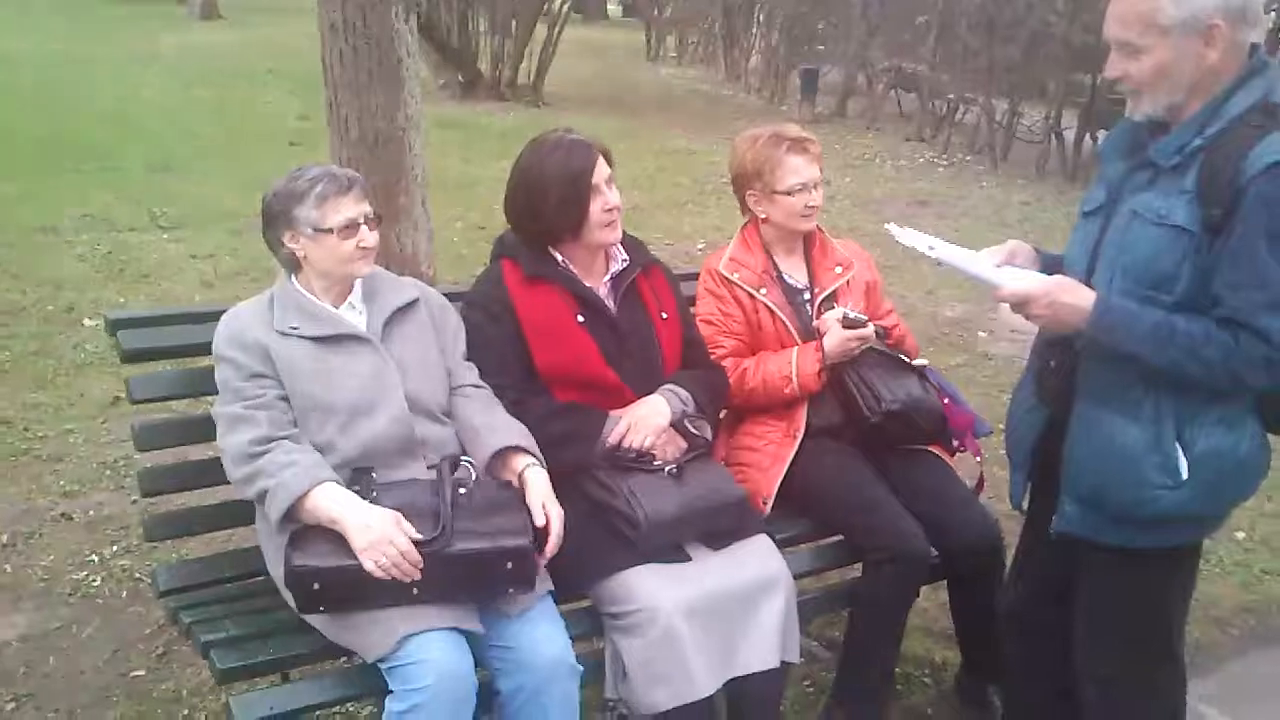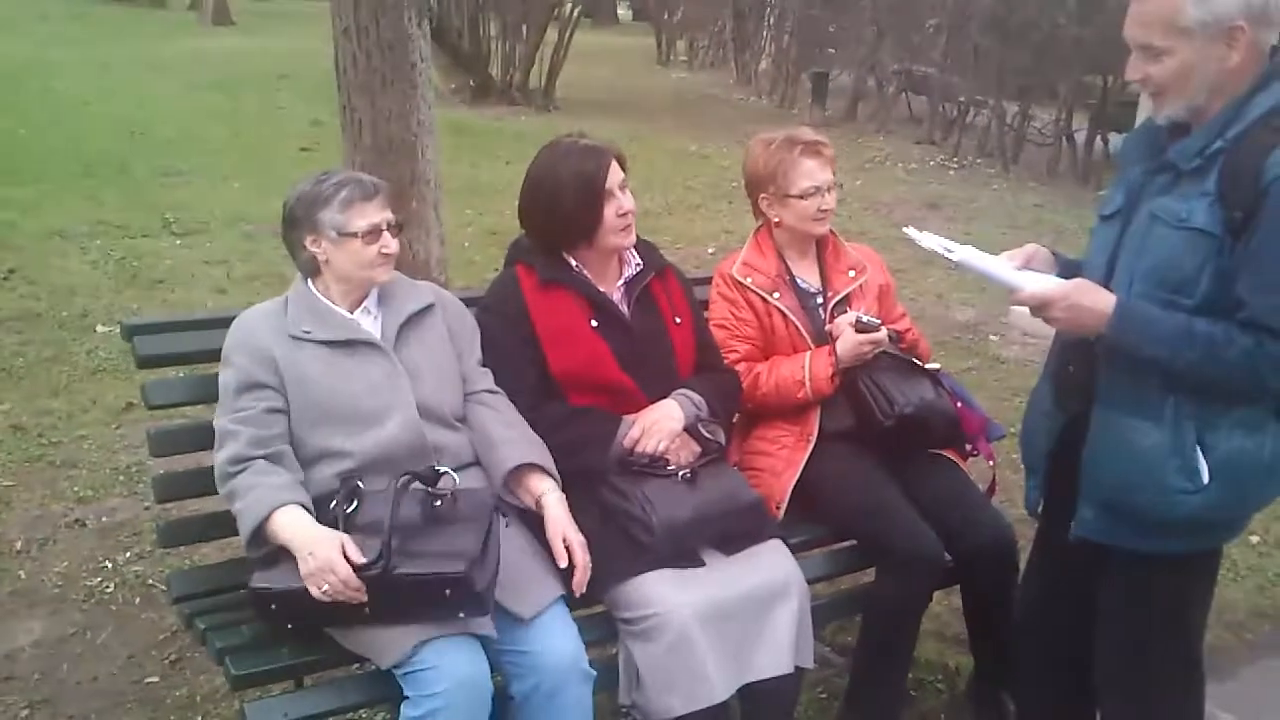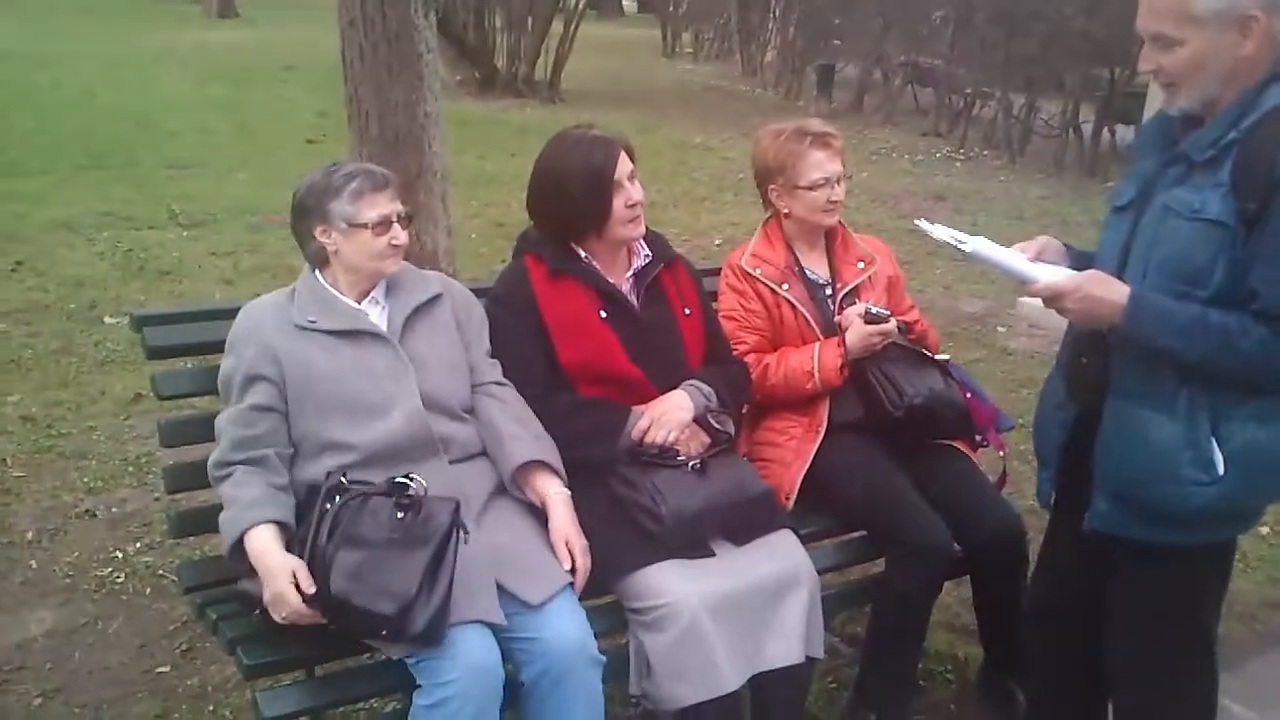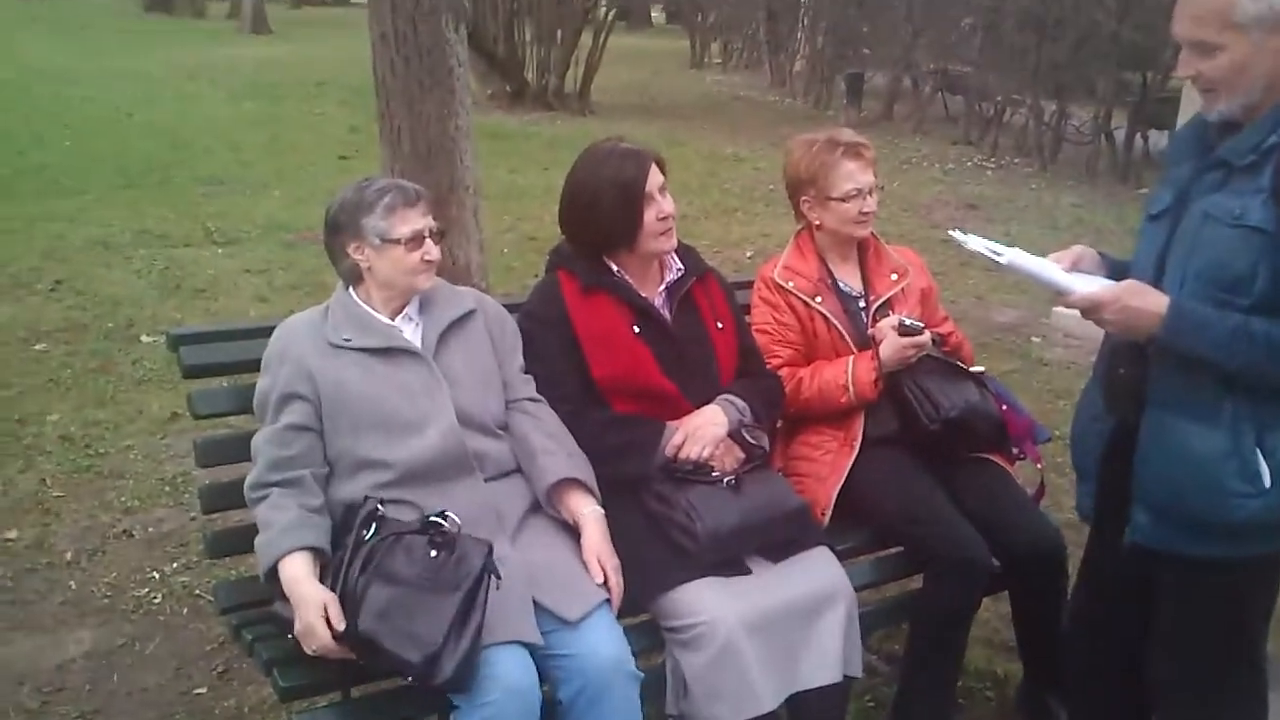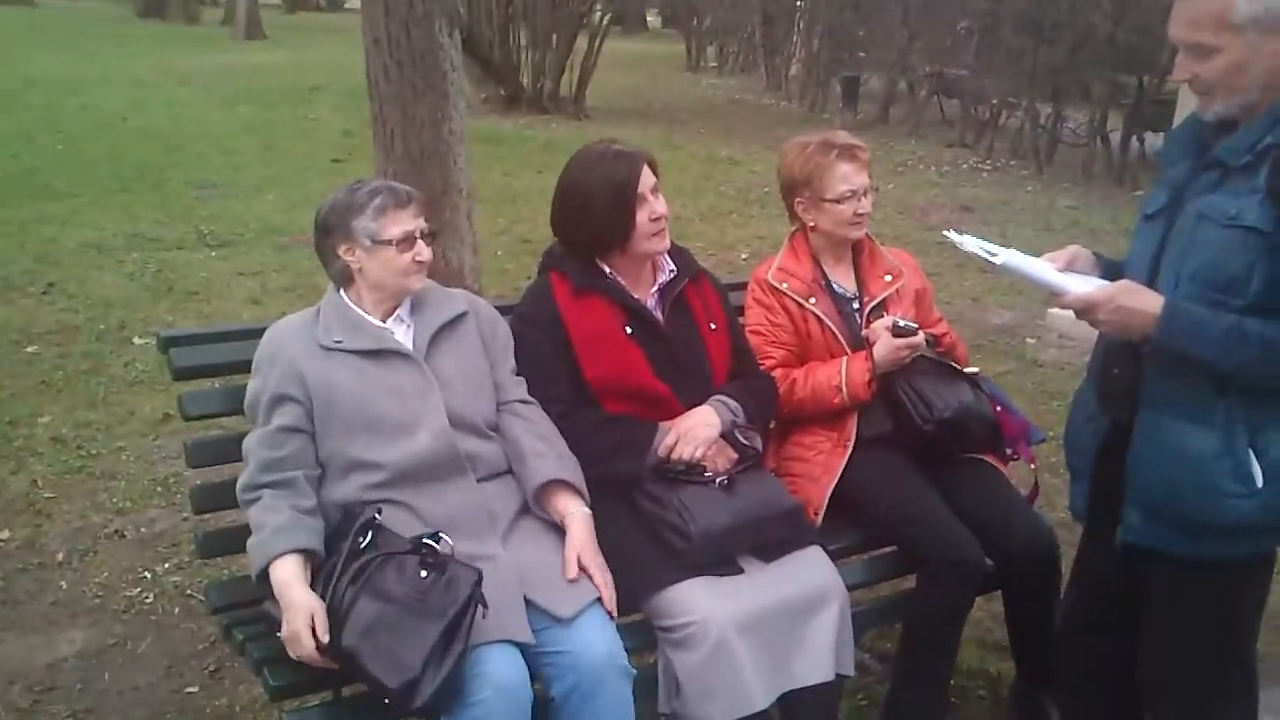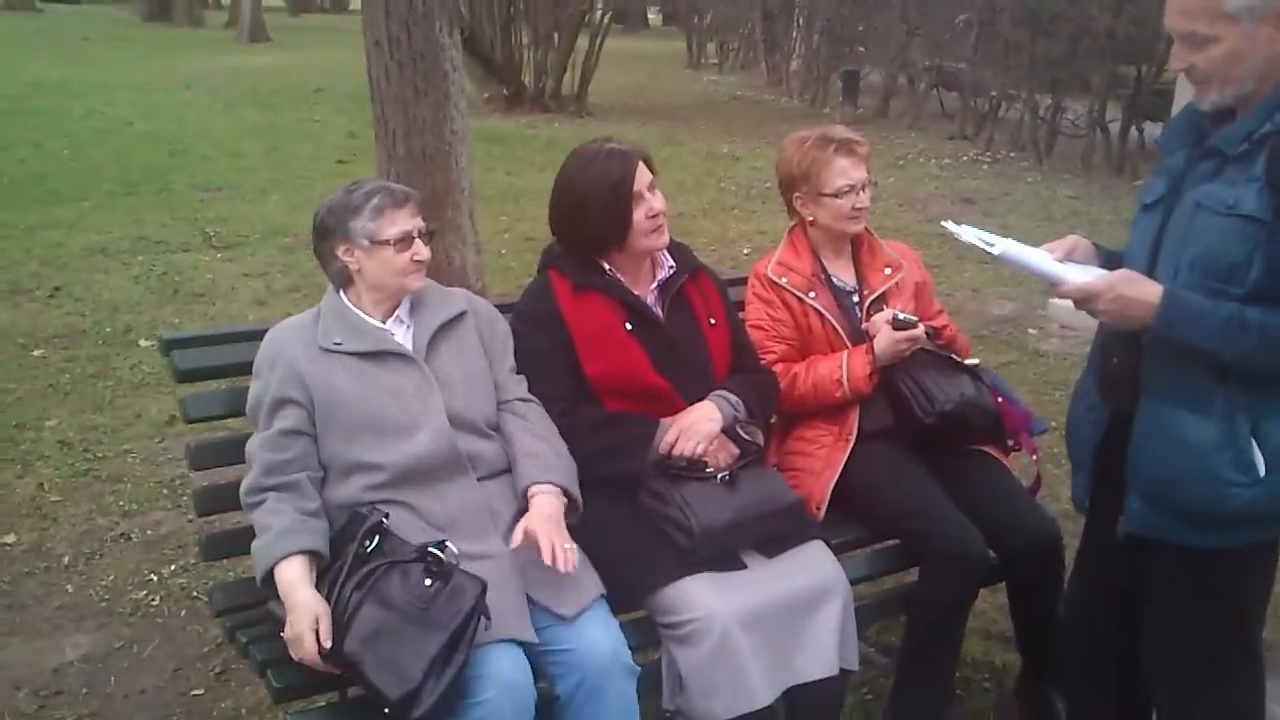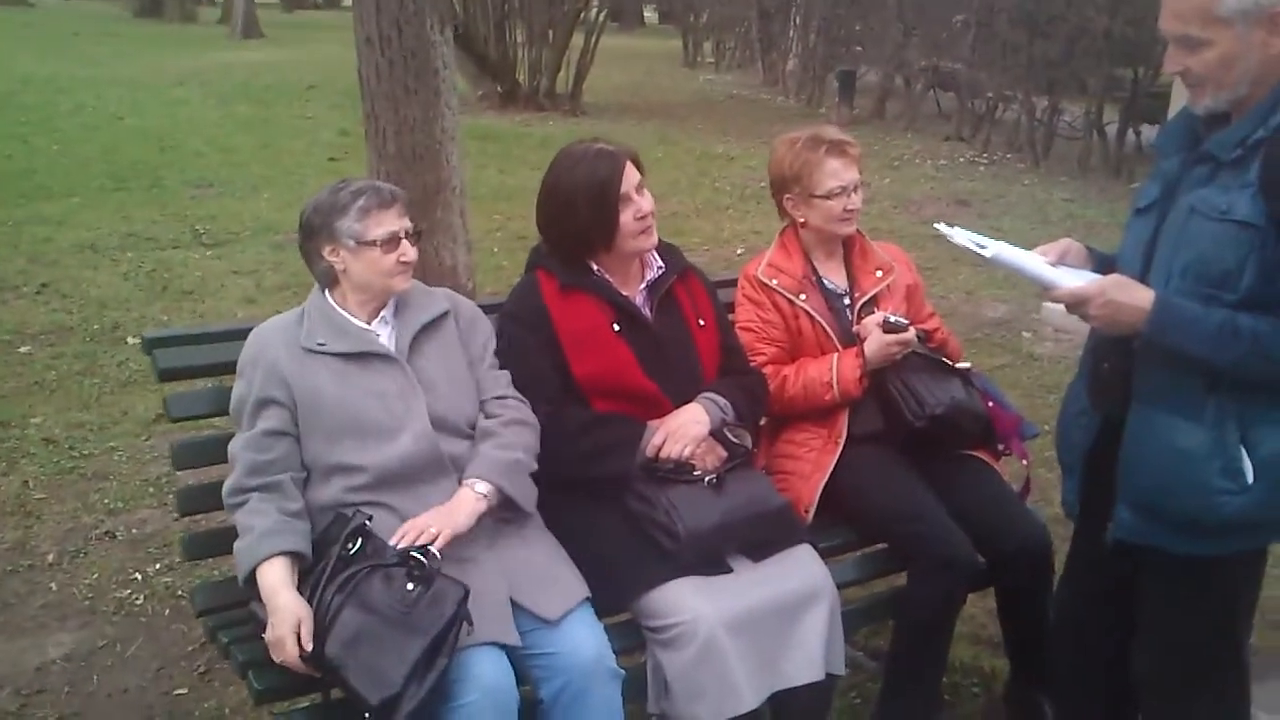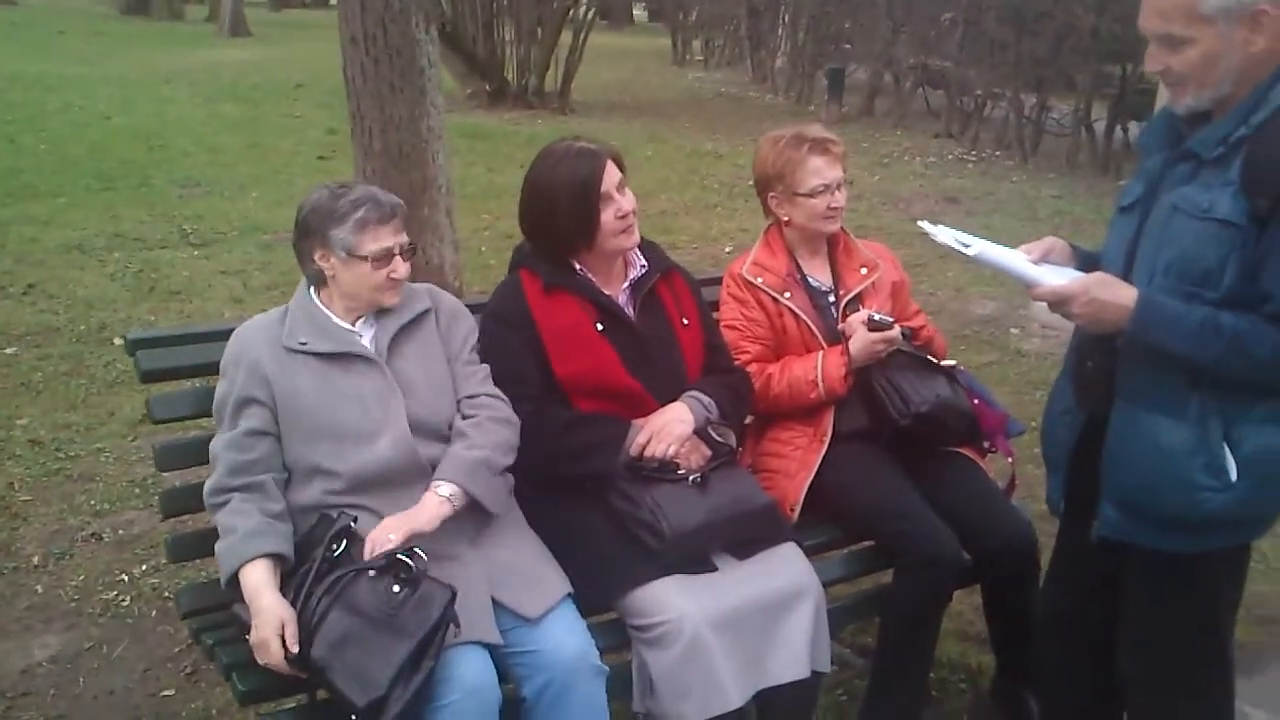
dt=0.3s
person 1, frame 1
right shoulder: (1142, 137)
left wrist: (1095, 316)
right wrist: (1043, 266)
left hip: (1148, 476)
right hip: (1071, 449)
right knee: (1032, 638)
person 1, frame 2
right shoulder: (1159, 141)
left wrist: (1116, 320)
right wrist: (1062, 270)
left hip: (1167, 482)
right hip: (1087, 451)
right knee: (1046, 646)
person 1, frame 3
right shoulder: (1170, 132)
left wrist: (1130, 310)
right wrist: (1072, 262)
left hip: (1182, 472)
right hip: (1098, 443)
right knee: (1057, 637)
person 1, frame 4
right shoulder: (1203, 139)
left wrist: (1169, 322)
right wrist: (1108, 270)
left hip: (1219, 486)
right hip: (1135, 457)
right knee: (1097, 655)
person 1, frame 5
right shoulder: (1199, 140)
left wrist: (1164, 322)
right wrist: (1104, 270)
left hip: (1213, 486)
right hip: (1130, 460)
right knee: (1091, 658)
person 1, frame 6
right shoulder: (1196, 129)
left wrist: (1163, 309)
right wrist: (1103, 260)
left hip: (1216, 476)
right hip: (1130, 447)
right knee: (1094, 645)
person 1, frame 7
right shoulder: (1193, 134)
left wrist: (1154, 316)
right wrist: (1095, 265)
left hip: (1208, 482)
right hip: (1122, 453)
right knee: (1084, 648)
person 1, frame 8
right shoulder: (1177, 130)
left wrist: (1138, 313)
right wrist: (1077, 260)
left hip: (1190, 477)
right hip: (1105, 449)
right knee: (1069, 643)
person 2, frame 1
left shoulder: (851, 259)
right shoulder: (725, 276)
left elbow: (898, 341)
right elbow: (725, 380)
left wrist: (865, 341)
right wrist: (819, 355)
right hip: (790, 436)
left knee: (977, 534)
right knee: (901, 546)
person 2, frame 2
left shoulder: (863, 263)
right shoulder: (738, 281)
left elbow: (912, 346)
right elbow: (739, 384)
left wrist: (879, 344)
right wrist: (832, 360)
right hip: (804, 441)
left knee: (991, 539)
right knee: (915, 551)
person 2, frame 3
left shoulder: (873, 255)
right shoulder: (747, 272)
left elbow: (920, 337)
right elbow: (747, 376)
left wrist: (889, 336)
right wrist: (841, 350)
right hip: (812, 431)
left knee: (1000, 529)
right knee: (925, 540)
person 2, frame 4
left shoulder: (905, 266)
right shoulder: (780, 285)
left elbow: (954, 349)
right elbow: (782, 389)
left wrist: (922, 347)
right wrist: (875, 364)
right hip: (847, 446)
left knee: (1039, 544)
right knee: (962, 555)
person 2, frame 5
left shoulder: (899, 267)
right shoulder: (774, 286)
left elbow: (948, 349)
right elbow: (776, 390)
left wrist: (917, 349)
right wrist: (869, 364)
right hip: (840, 446)
left knee: (1033, 543)
right knee: (956, 556)
person 2, frame 6
left shoulder: (900, 260)
right shoulder: (773, 281)
left elbow: (949, 342)
right elbow: (776, 386)
left wrist: (916, 343)
right wrist: (869, 358)
right hip: (842, 439)
left knee: (1036, 536)
right knee: (959, 549)
person 2, frame 7
left shoulder: (891, 262)
right shoulder: (764, 283)
left elbow: (940, 343)
right elbow: (767, 387)
left wrist: (908, 345)
right wrist: (860, 361)
right hip: (831, 442)
left knee: (1026, 541)
right knee: (948, 554)
person 2, frame 8
left shoulder: (876, 261)
right shoulder: (749, 281)
left elbow: (927, 342)
right elbow: (751, 386)
left wrist: (894, 344)
right wrist: (846, 359)
right hip: (818, 440)
left knee: (1011, 537)
right knee: (933, 550)
person 3, frame 1
left shoulder: (647, 272)
right shoulder: (499, 295)
left elbow: (709, 374)
right elbow: (506, 414)
left wrist: (668, 402)
right wrist: (613, 428)
left hip: (669, 468)
right hip: (574, 481)
left knee: (766, 574)
right knee: (660, 604)
person 3, frame 2
left shoulder: (659, 276)
right shoulder: (514, 298)
left elbow: (721, 379)
right elbow: (521, 419)
left wrist: (681, 406)
right wrist: (626, 433)
left hip: (683, 476)
right hip: (588, 486)
left knee: (779, 580)
right knee: (672, 608)
person 3, frame 3
left shoulder: (668, 267)
right shoulder: (523, 289)
left elbow: (731, 369)
right elbow: (531, 411)
left wrist: (691, 396)
right wrist: (636, 423)
left hip: (692, 463)
right hip: (597, 476)
left knee: (789, 570)
right knee: (682, 599)
person 3, frame 4
left shoulder: (701, 281)
right shoulder: (556, 305)
left elbow: (764, 383)
right elbow: (564, 428)
left wrist: (724, 411)
right wrist: (670, 440)
right hip: (631, 492)
left knee: (826, 586)
right knee: (717, 617)
person 3, frame 5
left shoulder: (694, 283)
right shoulder: (548, 307)
left elbow: (757, 384)
right elbow: (556, 429)
left wrist: (718, 412)
right wrist: (662, 439)
left hip: (719, 479)
right hip: (622, 493)
left knee: (819, 586)
right knee: (709, 617)
person 3, frame 6
left shoulder: (693, 278)
right shoulder: (548, 305)
left elbow: (757, 378)
right elbow: (556, 428)
left wrist: (718, 408)
right wrist: (663, 437)
left hip: (719, 477)
right hip: (621, 492)
left knee: (821, 579)
right knee: (712, 612)
person 3, frame 7
left shoulder: (683, 280)
right shoulder: (535, 306)
left elbow: (748, 381)
right elbow: (543, 432)
left wrist: (707, 409)
right wrist: (651, 438)
left hip: (707, 479)
right hip: (606, 494)
left knee: (809, 584)
right knee: (697, 617)
person 3, frame 8
left shoulder: (666, 278)
right shoulder: (518, 305)
left elbow: (733, 380)
right elbow: (527, 431)
left wrist: (691, 408)
right wrist: (635, 437)
left hip: (693, 479)
right hip: (590, 494)
left knee: (793, 583)
right knee: (681, 615)
person 4, frame 1
left shoulder: (420, 303)
right shoulder: (248, 331)
left elbow: (469, 400)
right elbow: (263, 453)
left wrist: (528, 470)
right wrist: (353, 515)
right hip: (340, 538)
left knee: (547, 657)
right knee: (439, 672)
person 4, frame 2
left shoulder: (437, 307)
right shoulder: (260, 336)
left elbow: (486, 407)
right elbow: (254, 461)
left wrist: (547, 496)
right wrist: (302, 535)
right hip: (361, 545)
left knee: (560, 660)
person 4, frame 3
left shoulder: (446, 298)
right shoulder: (265, 328)
left elbow: (493, 399)
right elbow: (249, 462)
left wrist: (554, 496)
right wrist: (270, 555)
left hip: (482, 506)
left knee: (568, 645)
right knee: (467, 663)
person 4, frame 4
left shoulder: (479, 314)
right shoulder: (300, 345)
left elbow: (528, 416)
right elbow: (287, 483)
left wrist: (587, 514)
right wrist: (302, 584)
left hip: (519, 523)
left knee: (605, 660)
person 4, frame 5
left shoulder: (470, 315)
right shoulder: (291, 347)
left elbow: (519, 417)
right elbow: (280, 484)
left wrist: (574, 515)
right wrist: (292, 589)
left hip: (511, 524)
left knee: (598, 659)
person 4, frame 6
left shoulder: (469, 314)
right shoulder: (292, 349)
left elbow: (522, 414)
right elbow: (283, 487)
left wrist: (547, 500)
right wrist: (298, 590)
left hip: (512, 524)
left knee: (602, 657)
person 4, frame 7
left shoulder: (454, 314)
right shoulder: (276, 349)
left elbow: (508, 415)
right elbow: (265, 487)
left wrist: (469, 501)
right wrist: (279, 593)
left hip: (493, 527)
left knee: (586, 661)
person 4, frame 8
left shoulder: (439, 311)
right shoulder: (260, 348)
left elbow: (491, 418)
right elbow: (246, 487)
left wrist: (433, 505)
right wrist: (262, 594)
left hip: (474, 524)
right hip: (365, 550)
left knee: (569, 658)
